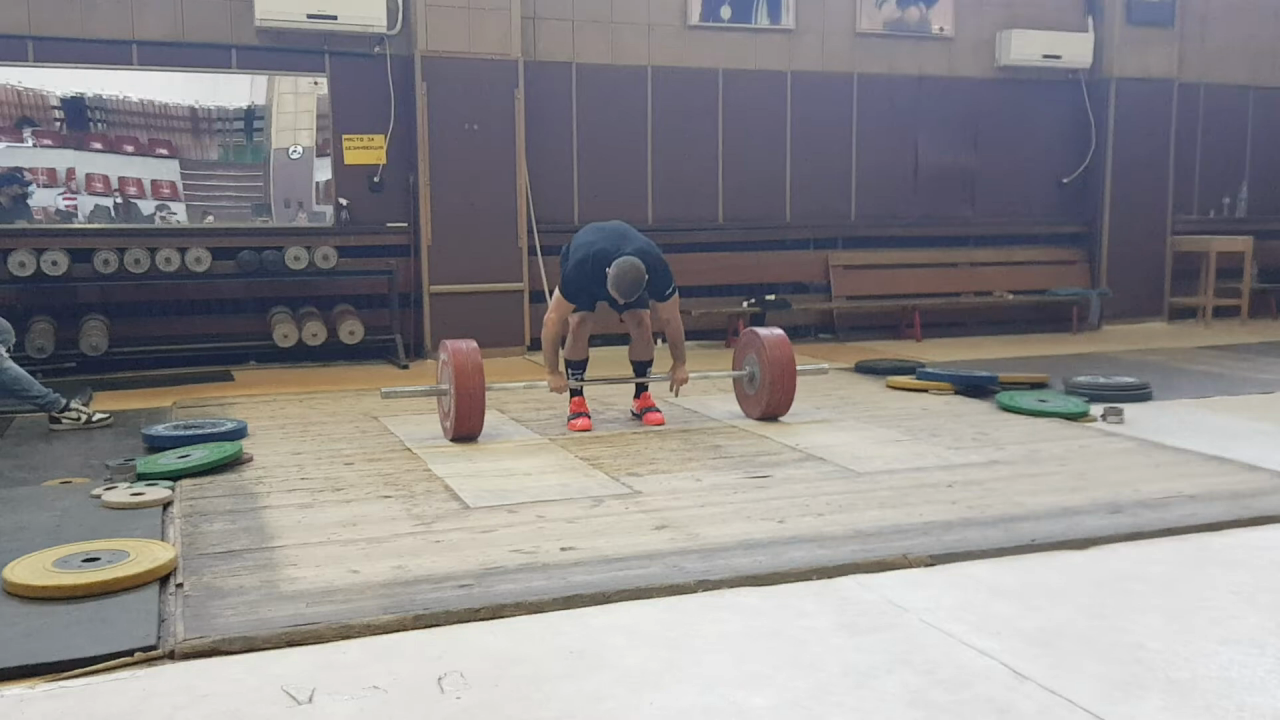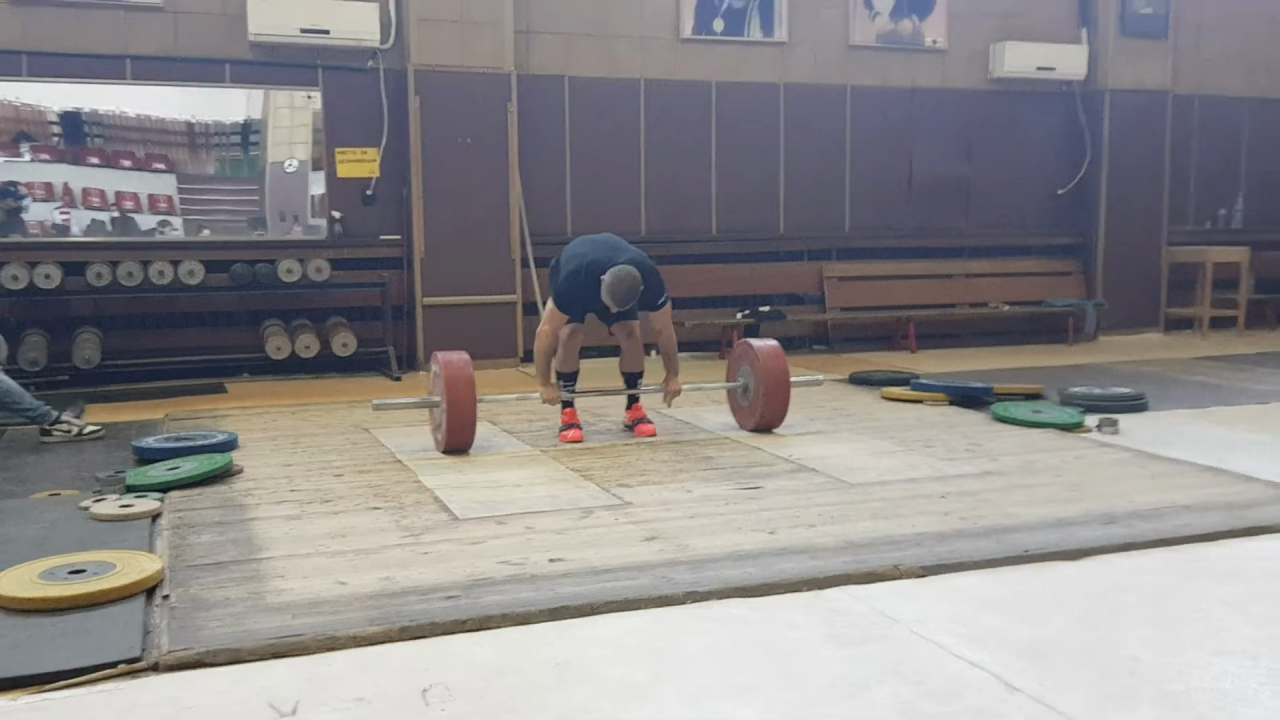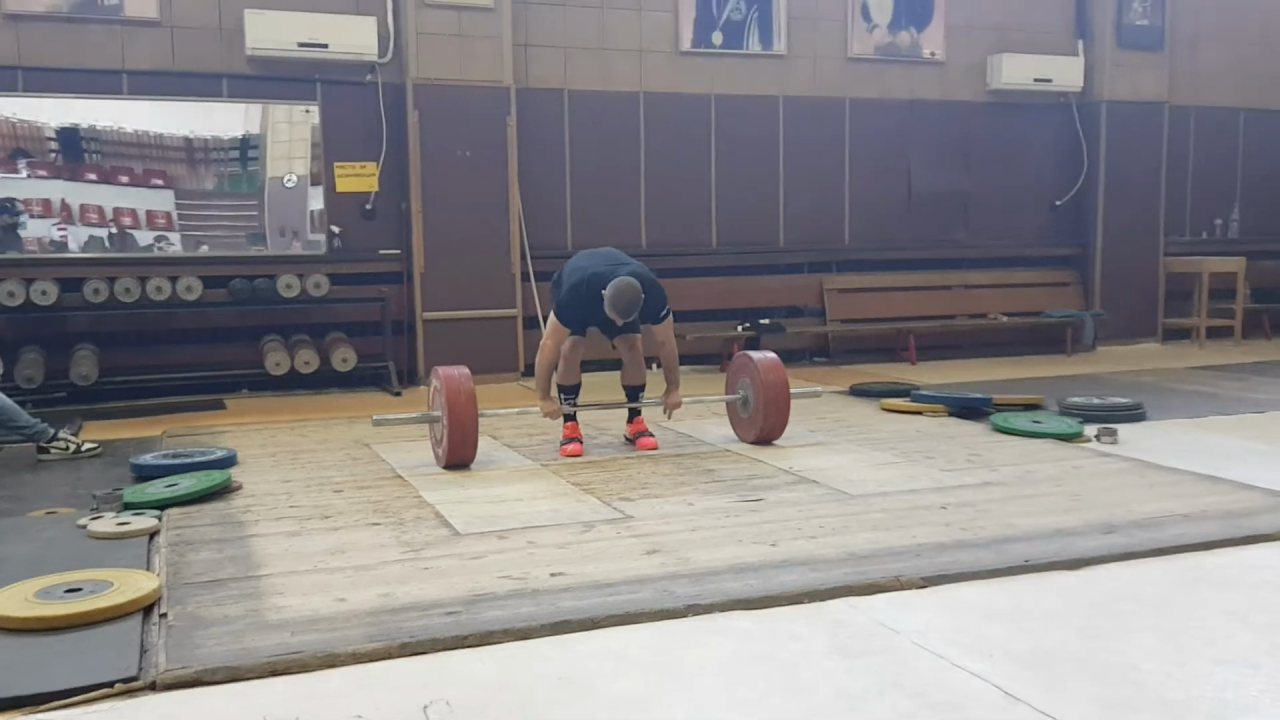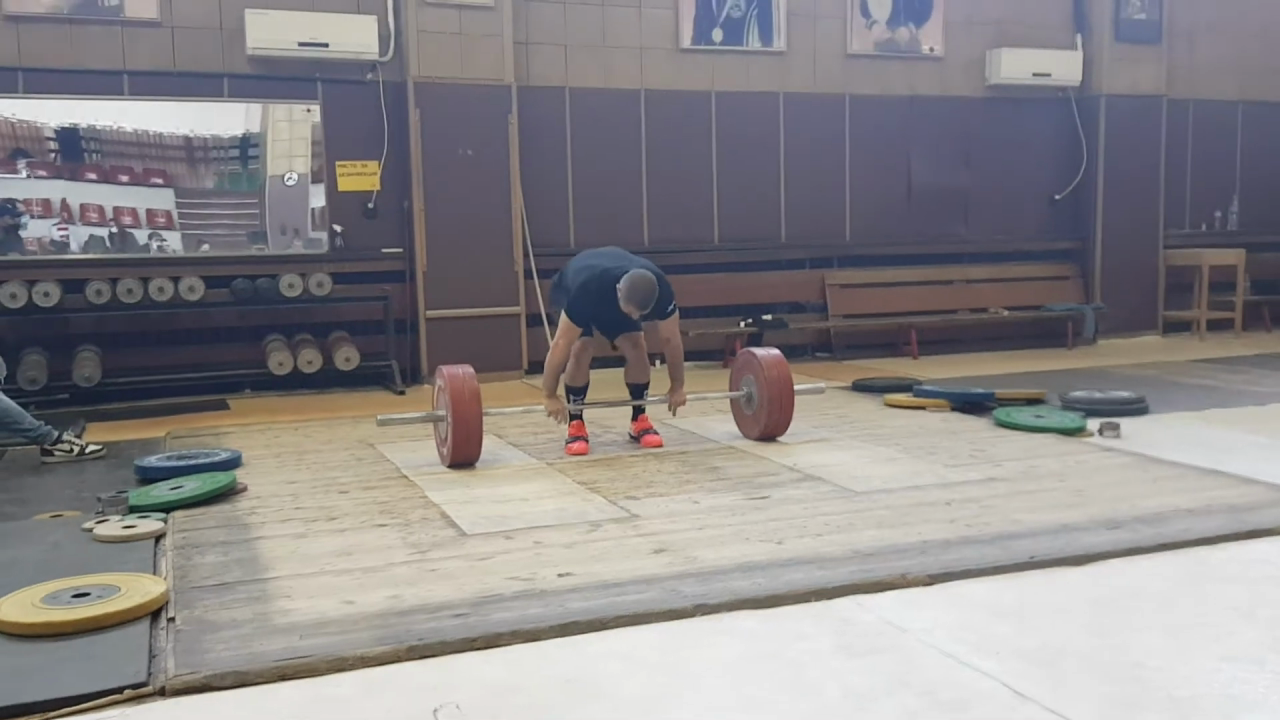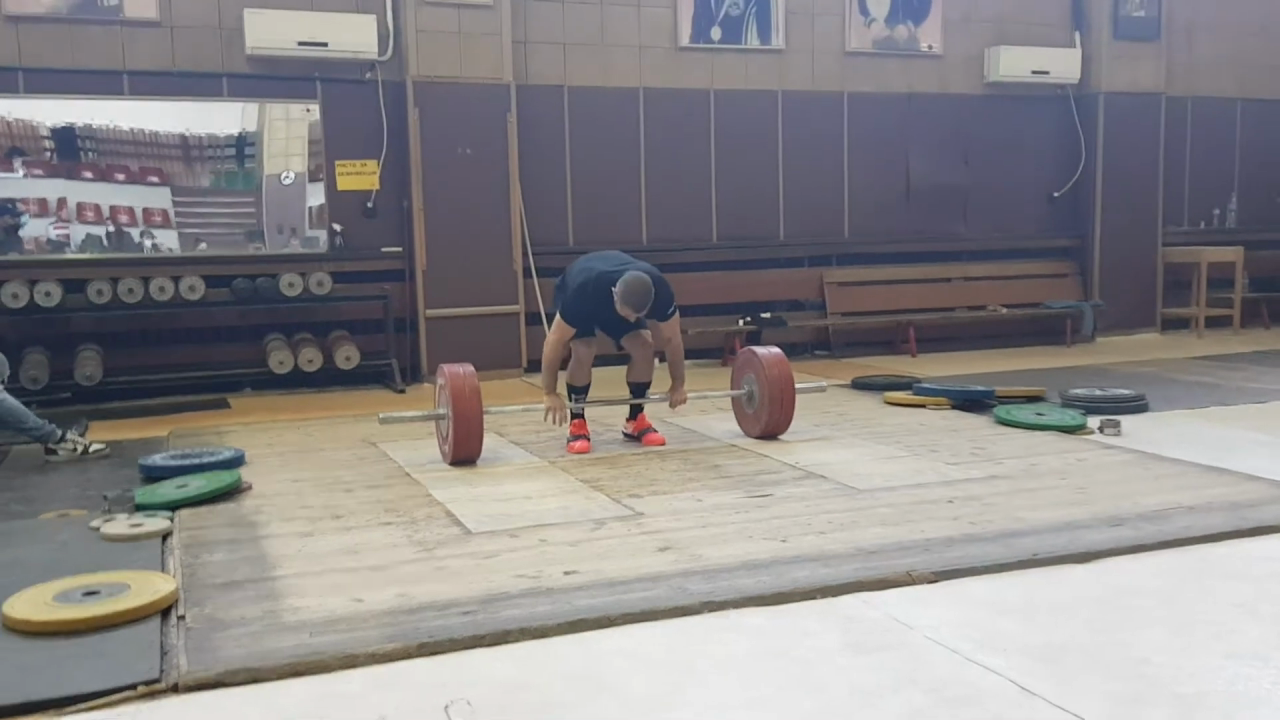
dt=0.3s
person 1, frame 1
left shoulder: (657, 270)
right shoulder: (580, 269)
left elbow: (670, 319)
right elbow: (552, 318)
left wrist: (679, 365)
right wrist: (553, 372)
right hip: (582, 259)
left knee: (642, 324)
right knee: (579, 325)
left ankle: (642, 399)
right ankle: (577, 402)
person 1, frame 2
left shoulder: (650, 280)
right shoulder: (573, 279)
left elbow: (663, 329)
right elbow: (546, 330)
left wrist: (672, 376)
right wrist: (545, 383)
left hip: (619, 285)
right hip: (574, 281)
left knee: (632, 336)
right knee: (569, 337)
left ankle: (634, 410)
right ankle: (568, 414)
person 1, frame 3
left shoulder: (652, 293)
right shoulder: (575, 293)
left elbow: (665, 341)
right elbow: (549, 344)
left wrist: (673, 389)
right wrist: (544, 397)
right hip: (570, 286)
left knee: (633, 349)
right knee: (570, 350)
left ankle: (635, 423)
right ankle: (570, 427)
person 1, frame 4
left shoulder: (661, 290)
right shoulder: (586, 289)
left elbow: (670, 339)
right elbow: (561, 343)
left wrist: (677, 387)
right wrist: (550, 396)
left hip: (613, 302)
right hip: (569, 291)
left knee: (637, 348)
right knee: (581, 350)
left ankle: (639, 421)
right ankle: (575, 425)
person 1, frame 5
left shoulder: (660, 291)
right shoulder: (583, 292)
left elbow: (671, 339)
right elbow: (554, 340)
left wrist: (678, 385)
right wrist: (550, 393)
left hip: (613, 304)
right hip: (571, 293)
left knee: (644, 346)
right knee: (583, 351)
left ankle: (636, 420)
right ankle: (577, 425)
